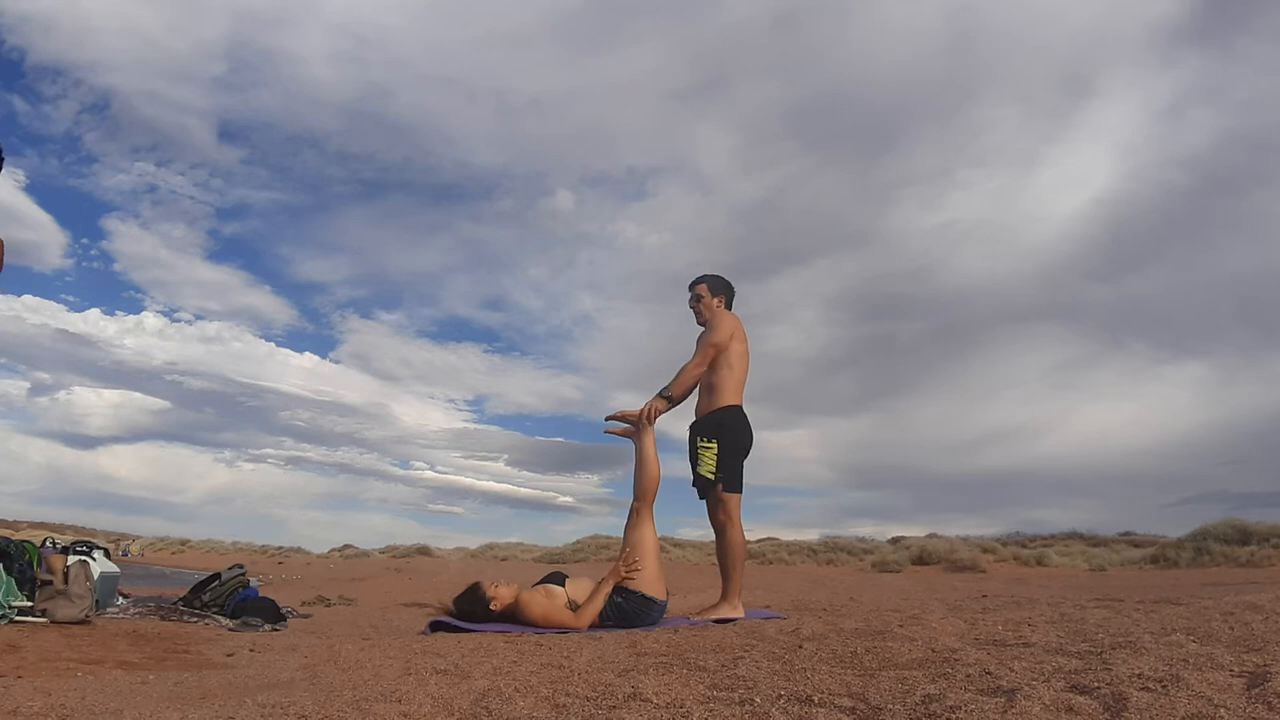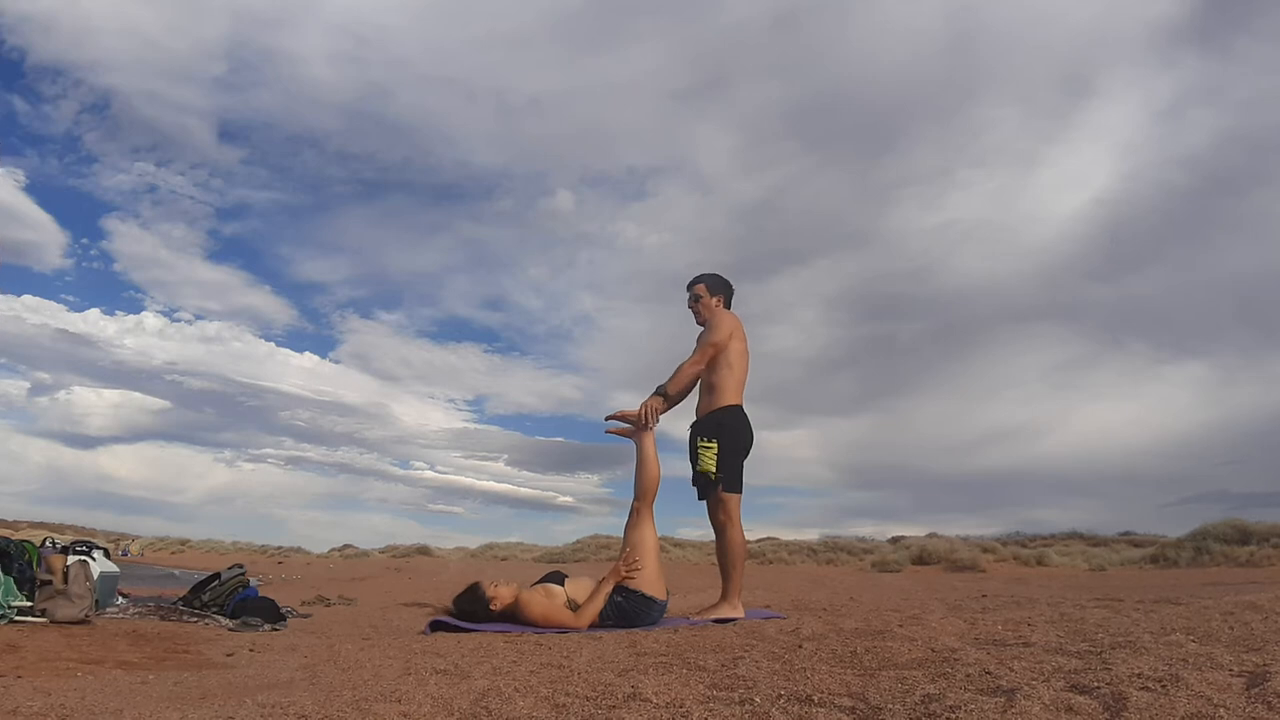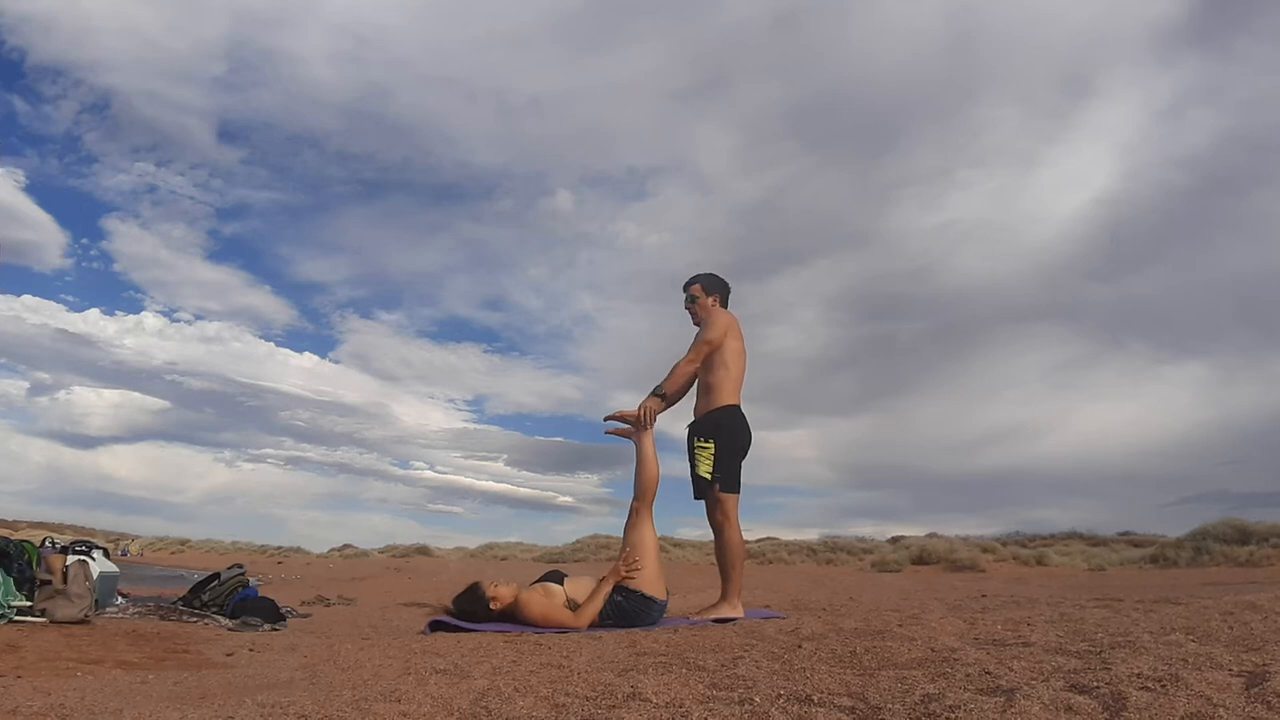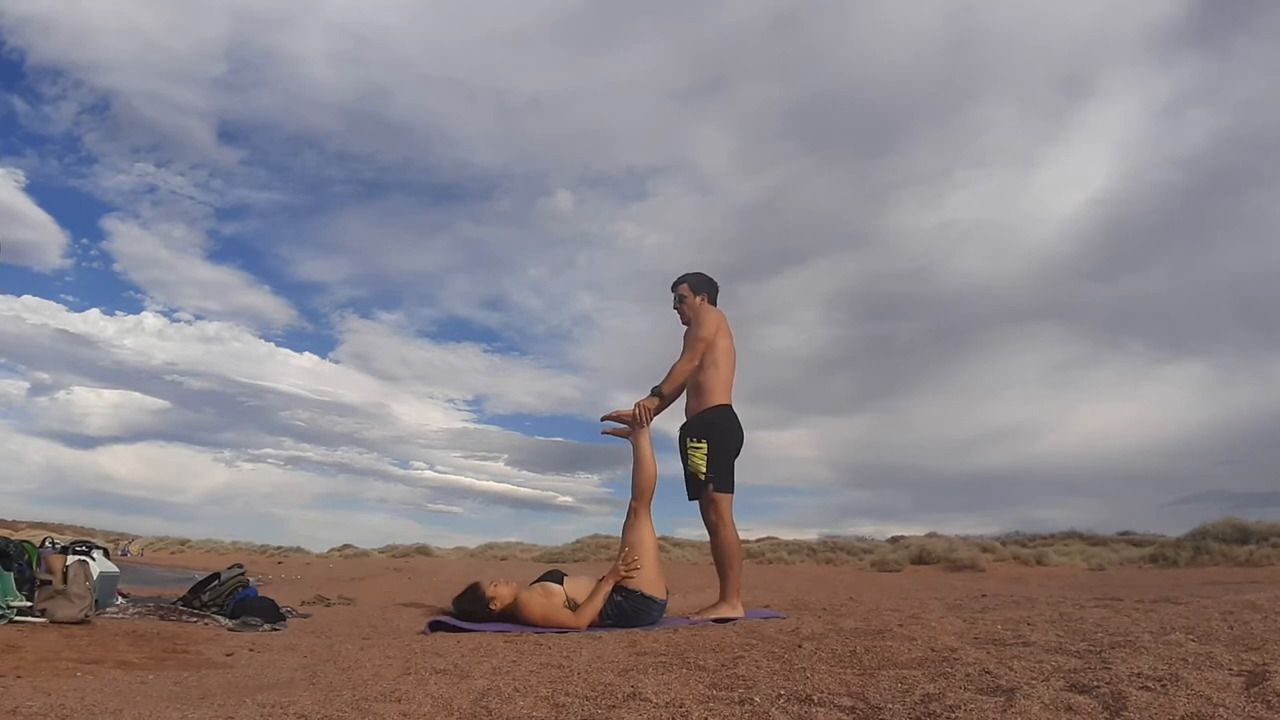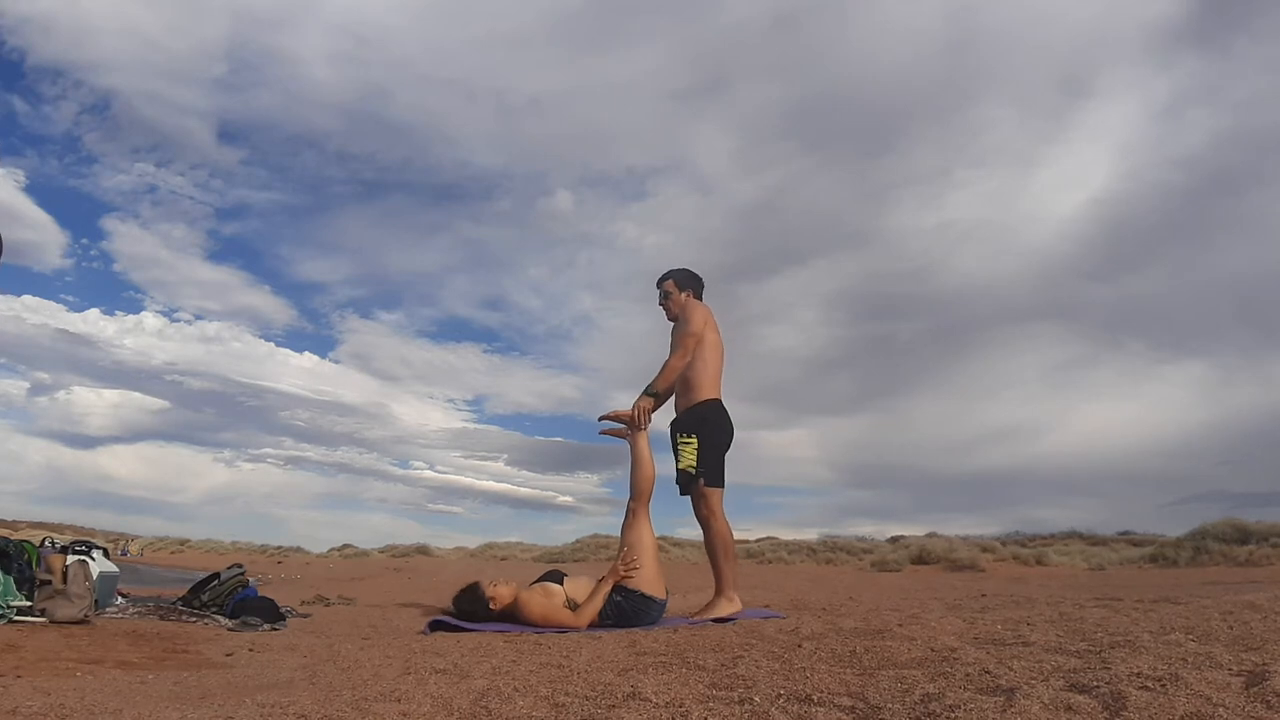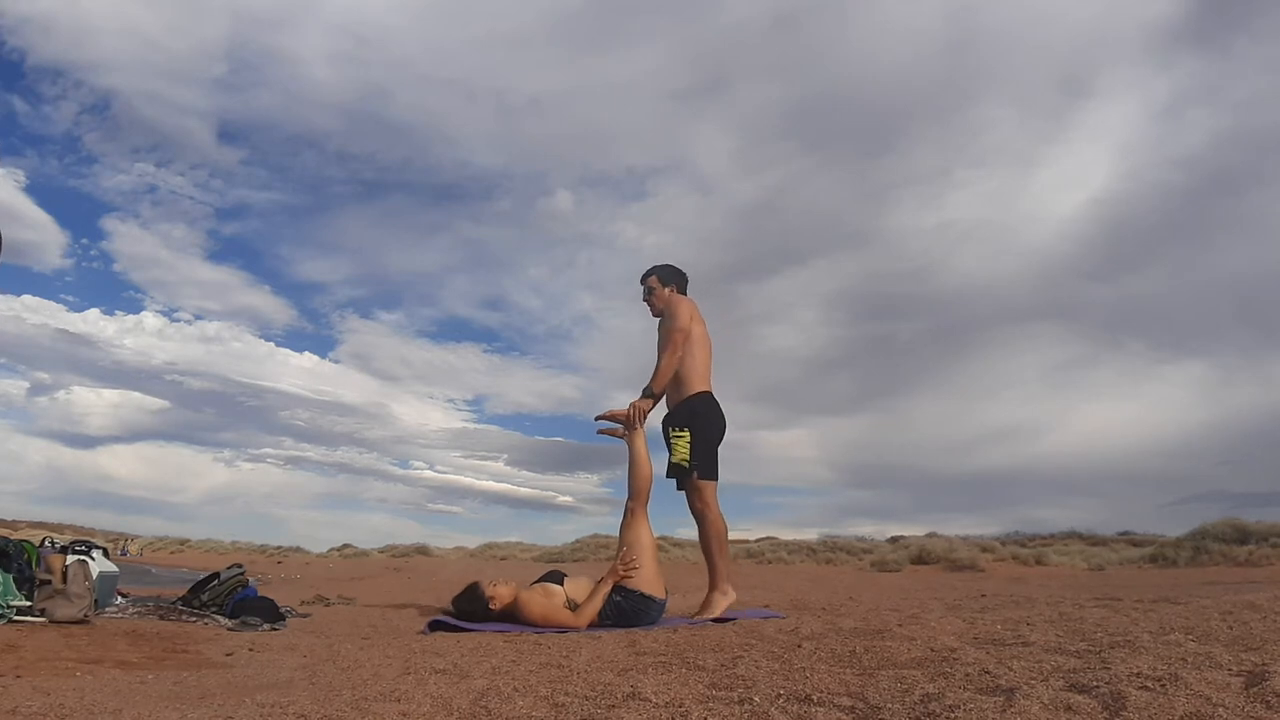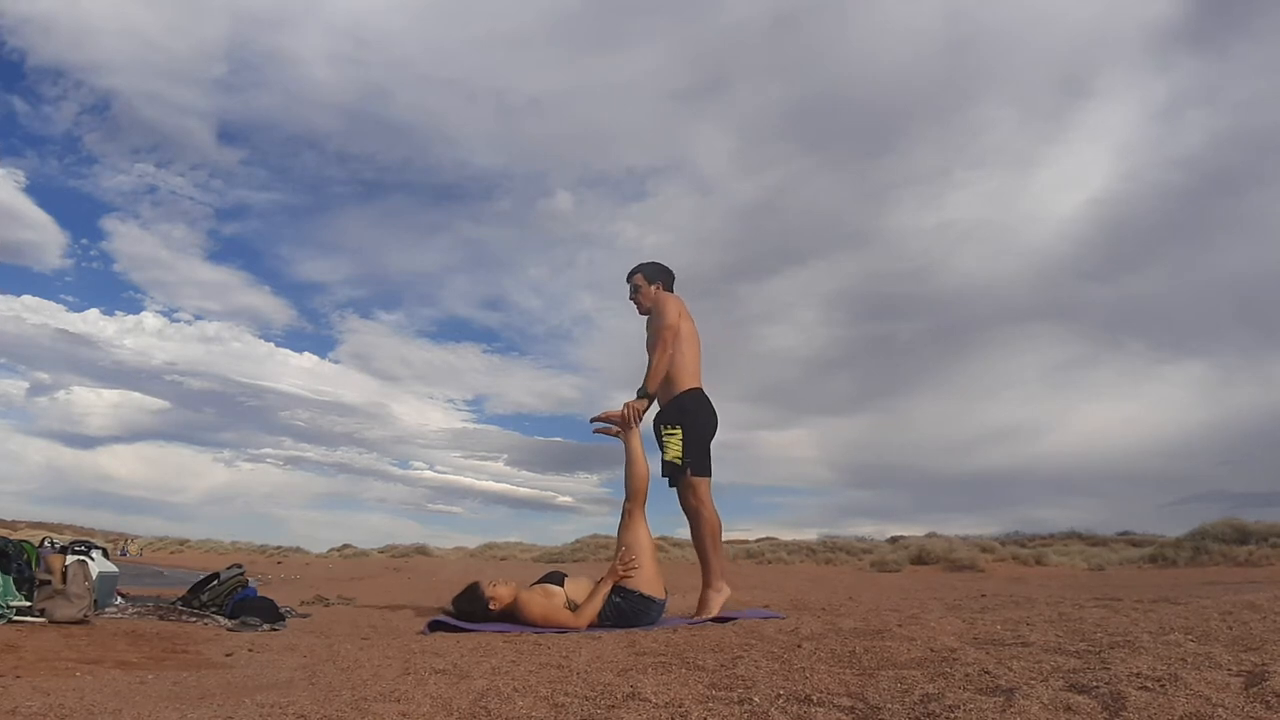
dt=0.3s
person 1, frame 1
left shoulder: (725, 322)
right shoulder: (711, 338)
left elbow: (697, 365)
right elbow: (691, 384)
left wrist: (662, 398)
right wrist: (653, 410)
left hip: (724, 426)
right hip: (715, 428)
left knee: (727, 516)
right knee: (721, 518)
left ankle: (732, 602)
right ankle: (729, 600)
person 1, frame 2
left shoulder: (724, 320)
right shoulder: (711, 336)
left elbow: (695, 364)
right elbow: (688, 384)
left wrist: (658, 395)
right wrist: (652, 411)
left hip: (723, 425)
right hip: (715, 428)
left knee: (726, 516)
right knee: (721, 518)
left ankle: (731, 602)
right ankle: (729, 600)
person 1, frame 3
left shoulder: (721, 319)
right shoulder: (711, 335)
left elbow: (690, 363)
right elbow: (687, 382)
left wrist: (655, 397)
right wrist: (653, 410)
left hip: (722, 426)
right hip: (714, 428)
left knee: (725, 516)
right knee: (719, 517)
left ankle: (731, 602)
right ankle: (729, 600)
person 1, frame 4
left shoulder: (709, 316)
right shoulder: (699, 333)
left elbow: (689, 361)
right elbow: (679, 387)
left wrist: (654, 397)
right wrist: (646, 412)
left hip: (713, 424)
right hip: (707, 427)
left knee: (718, 514)
right knee: (713, 516)
left ankle: (730, 601)
right ankle: (727, 599)
person 1, frame 5
left shoulder: (695, 311)
right shoulder: (686, 327)
left elbow: (680, 359)
right elbow: (676, 381)
left wrist: (647, 395)
right wrist: (645, 411)
left hip: (704, 420)
right hip: (697, 422)
left knee: (710, 509)
right knee: (706, 511)
left ankle: (727, 594)
right ankle: (724, 595)
person 1, frame 6
left shoulder: (681, 306)
right shoulder: (673, 324)
left elbow: (672, 355)
right elbow: (668, 373)
left wrist: (647, 397)
right wrist: (639, 411)
left hip: (696, 412)
right hip: (689, 416)
left knee: (703, 501)
right knee: (700, 504)
left ankle: (721, 587)
right ankle: (718, 588)
person 1, frame 7
left shoulder: (668, 303)
right shoulder: (661, 319)
left elbow: (663, 352)
right elbow: (663, 364)
left wrist: (642, 398)
right wrist: (637, 412)
left hip: (687, 409)
right hip: (681, 413)
left knee: (697, 499)
right knee: (692, 502)
left ankle: (715, 584)
right ankle: (713, 584)
person 2, frame 1
left shoulder: (526, 601)
right shoulder: (525, 603)
right elbow: (578, 621)
right wrist: (610, 580)
left hip: (631, 602)
right hip: (637, 603)
right knee: (641, 508)
left ankle: (641, 438)
right ankle: (645, 433)
person 2, frame 2
left shoulder: (526, 600)
right shoulder: (524, 603)
right elbow: (578, 621)
right wrist: (611, 579)
left hip: (634, 602)
right hip: (636, 603)
right knee: (641, 507)
left ankle: (641, 438)
right ankle: (644, 434)
person 2, frame 3
left shoulder: (526, 599)
right shoulder: (524, 603)
right elbow: (578, 621)
right wrist: (610, 580)
left hip: (631, 602)
right hip: (637, 603)
right knee: (640, 509)
left ankle: (640, 438)
right ankle: (643, 433)
person 2, frame 4
left shoulder: (527, 599)
right shoulder: (524, 602)
right elbow: (578, 620)
right wrist: (609, 580)
left hip: (631, 602)
right hip: (636, 602)
right knee: (638, 507)
left ankle: (637, 437)
right ankle: (640, 433)
person 2, frame 5
left shoulder: (526, 599)
right shoulder: (524, 603)
right elbow: (578, 621)
right wrist: (609, 580)
left hip: (630, 602)
right hip: (637, 603)
right knee: (637, 508)
left ankle: (635, 437)
right ankle: (638, 433)
person 2, frame 6
left shoulder: (525, 599)
right shoulder: (523, 603)
right elbow: (578, 620)
right wrist: (609, 579)
left hip: (632, 601)
right hip: (636, 602)
right knee: (635, 508)
left ankle: (633, 437)
right ankle: (635, 432)
person 2, frame 7
left shoulder: (525, 600)
right shoulder: (524, 604)
right elbow: (578, 621)
right wrist: (609, 580)
left hip: (631, 604)
right hip: (636, 604)
right knee: (633, 509)
left ankle: (628, 436)
right ankle: (631, 431)
